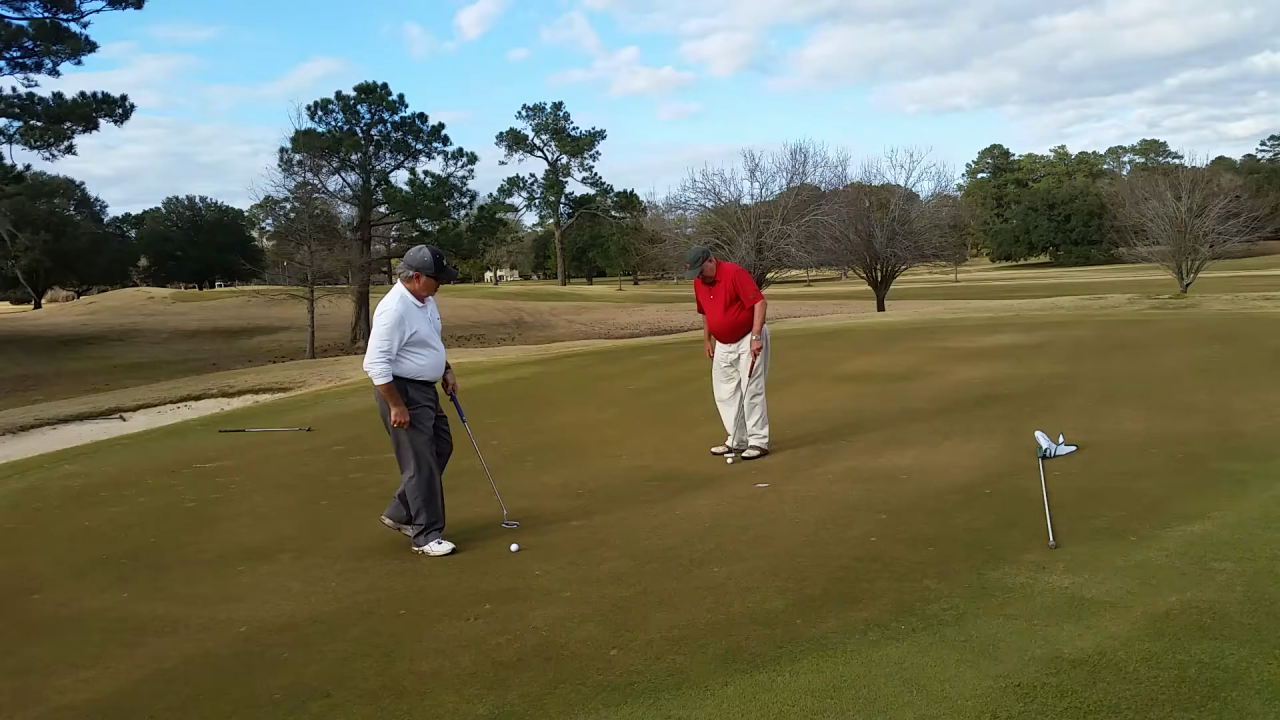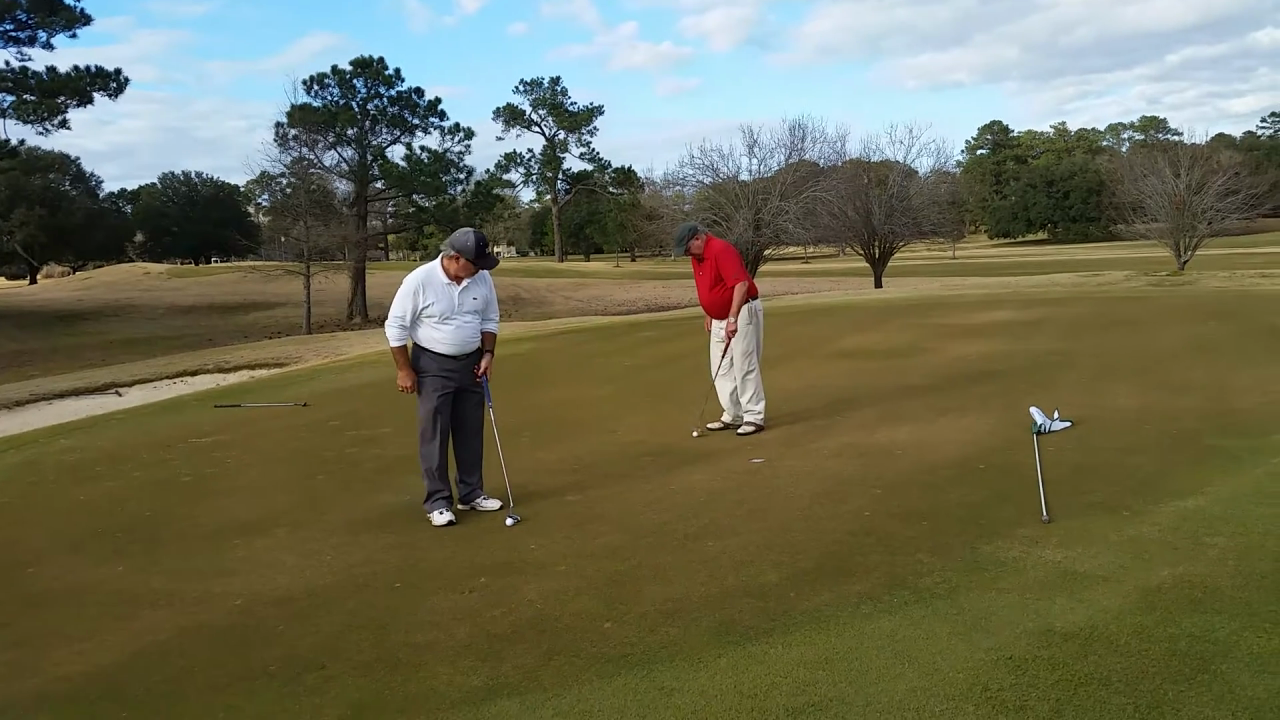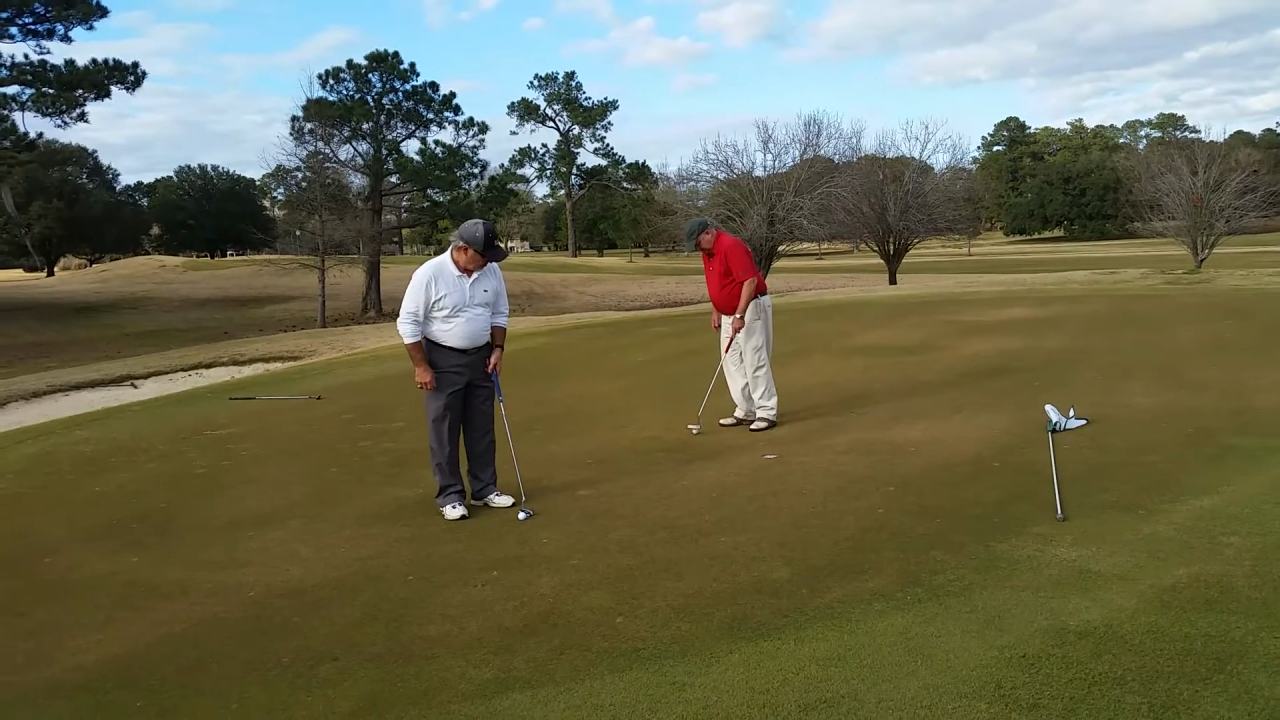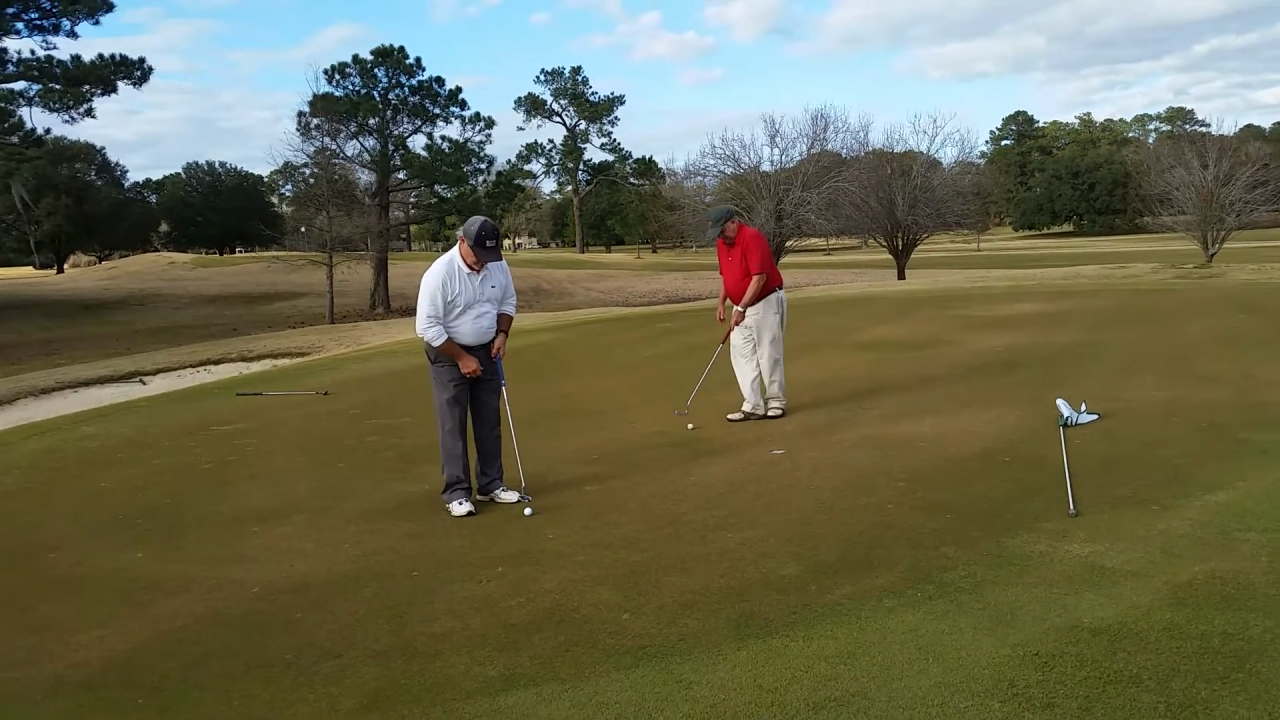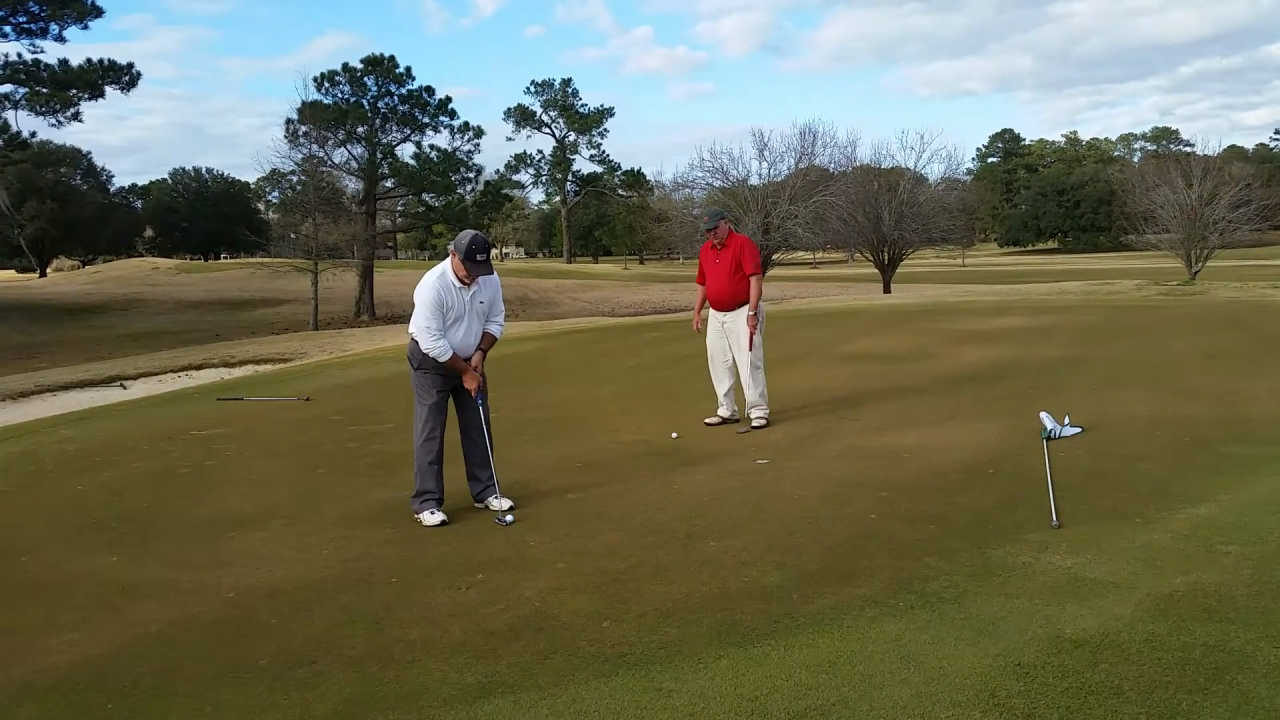
dt=1s
person 1, frame 1
left shoulder: (426, 300)
right shoulder: (393, 309)
right elbow: (376, 364)
left wrist: (446, 371)
right wrist: (397, 406)
left hip: (427, 390)
right hip: (404, 394)
left knee: (441, 450)
right knee: (421, 464)
left ankle: (401, 512)
right ankle: (425, 534)
person 1, frame 2
left shoulder: (482, 279)
right shoulder: (419, 281)
left elbow: (489, 319)
right elbow: (396, 327)
left wrist: (488, 354)
right wrist: (404, 370)
left hip: (470, 363)
right hip: (432, 365)
left knee: (471, 431)
right knee: (434, 433)
left ankle: (471, 493)
right ankle: (438, 501)
person 1, frame 3
left shoulder: (491, 272)
right shoulder: (429, 274)
left elbow: (499, 313)
right elbow: (408, 323)
left wrist: (497, 349)
right wrist: (421, 366)
left hip: (480, 358)
right hip: (443, 360)
left knee: (482, 427)
right knee: (444, 429)
left ankle: (484, 489)
right ankle: (450, 495)
person 1, frame 4
left shoulder: (498, 265)
right shoulder: (440, 273)
left elbow: (508, 302)
right elbow: (427, 328)
left wrist: (502, 334)
right wrist: (461, 358)
left hip: (485, 353)
right hip: (449, 355)
left knee: (490, 421)
right knee: (453, 424)
left ankle: (490, 484)
right ankle: (456, 492)
person 1, frame 5
left shoulder: (490, 279)
right shoulder: (432, 285)
left elbow: (495, 320)
right elbow: (432, 342)
left wrist: (480, 353)
right wrist: (464, 372)
left hip: (470, 359)
right hip: (431, 360)
left knee: (478, 425)
right knee: (430, 429)
left ankle: (485, 491)
right ankle: (427, 502)
person 2, frame 1
left shoulder: (735, 273)
right shoulder: (699, 282)
left elbow: (760, 303)
left wrist: (755, 337)
right wrist: (708, 340)
left hip: (749, 340)
right hip: (723, 344)
left knee: (751, 390)
right knee: (724, 393)
left ankle: (759, 441)
right ankle: (737, 440)
person 2, frame 2
left shoulder: (722, 250)
right shoulder: (697, 256)
left elbow: (741, 284)
left wrist: (733, 319)
right wrist: (709, 315)
left hip: (742, 313)
right hip: (720, 319)
left knee: (745, 366)
right knee: (722, 368)
left ankle: (754, 417)
right ankle: (733, 415)
person 2, frame 3
left shoulder: (731, 246)
right shoulder: (708, 252)
left elbow: (750, 281)
left wrist: (739, 315)
right wrist: (716, 310)
left hip: (751, 309)
right hip: (729, 314)
left knee: (755, 361)
right knee: (732, 363)
left ankle: (766, 413)
right ankle: (745, 411)
person 2, frame 4
left shoulder: (753, 238)
right shoulder: (722, 243)
left elbow: (759, 278)
left wrist: (741, 309)
right wrist: (721, 303)
left hip: (766, 303)
right hip: (741, 307)
left knee: (769, 354)
right knee: (741, 355)
left ankle: (776, 401)
right ankle: (753, 405)
person 2, frame 5
left shoulder: (744, 244)
right shoulder: (705, 250)
left elbow: (756, 279)
right elbow: (703, 283)
left wrist: (752, 312)
right wrist: (697, 312)
left hip: (743, 313)
right hip: (716, 315)
left knee: (749, 362)
right knee: (719, 363)
left ankle: (759, 412)
right ankle: (727, 410)
